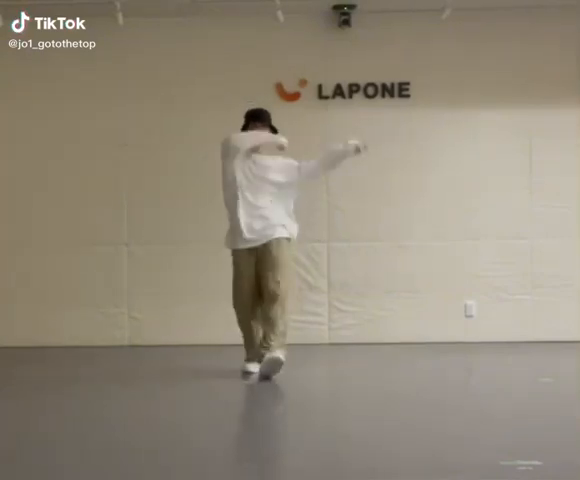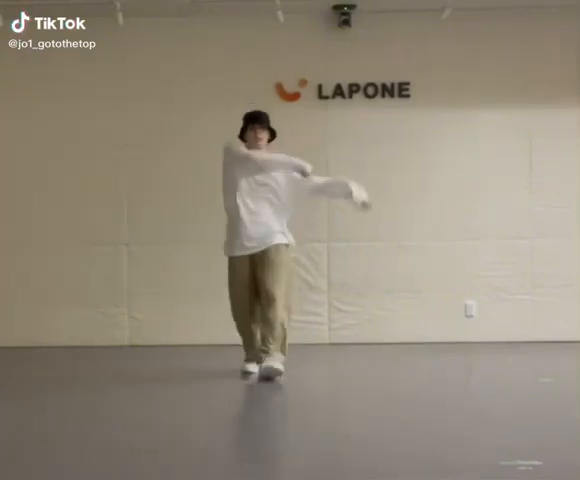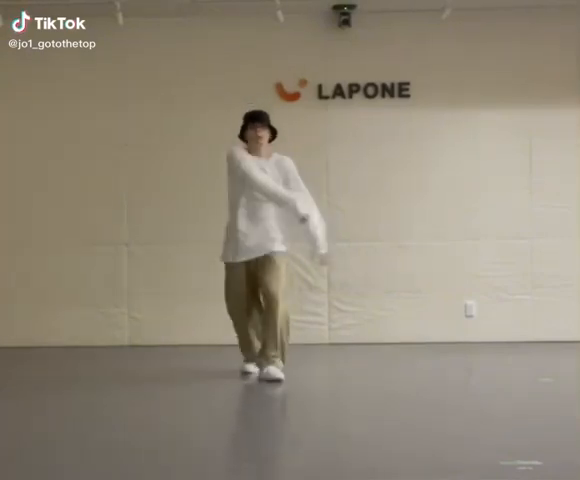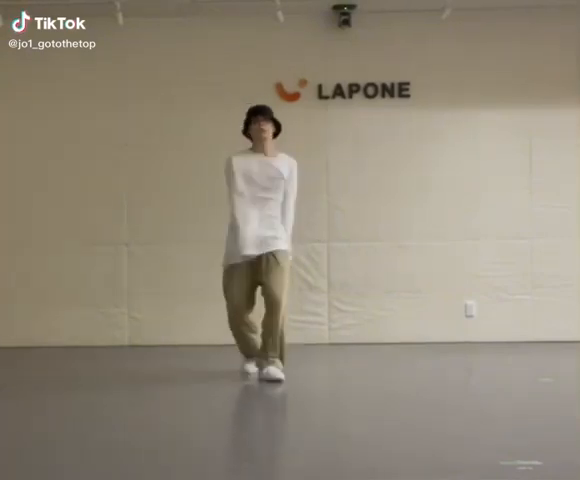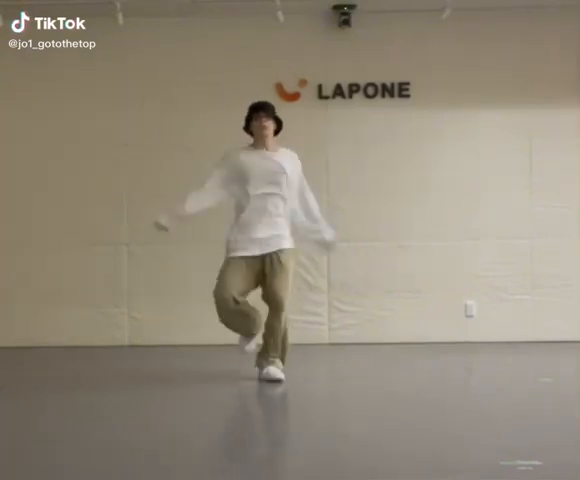
dt=0.1s
person 1, frame 1
left shoulder: (281, 163)
right shoulder: (233, 151)
left elbow: (317, 167)
right elbow: (235, 140)
left wrist: (346, 149)
right wrist: (274, 141)
left hip: (275, 235)
right hip: (243, 239)
left knee: (275, 292)
right knee: (245, 303)
left ankle: (273, 351)
right ankle: (253, 355)
person 1, frame 2
left shoulder: (283, 169)
right shoulder: (234, 153)
left elbow: (318, 184)
right elbow: (255, 159)
left wrist: (351, 189)
right wrist: (297, 163)
left hip: (273, 240)
right hip: (240, 244)
left knee: (274, 296)
right knee: (243, 307)
left ankle: (272, 357)
right ankle: (253, 356)
person 1, frame 3
left shoulder: (284, 164)
right shoulder: (236, 156)
left elbow: (306, 203)
right elbow: (258, 182)
left wrist: (319, 240)
right wrist: (294, 203)
left hip: (273, 245)
right hip: (240, 246)
left knee: (273, 300)
right knee: (241, 310)
left ankle: (272, 361)
right ankle: (253, 357)
person 1, frame 4
left shoulder: (288, 163)
right shoulder: (237, 162)
left elbow: (287, 208)
right elbow: (239, 202)
left wrist: (285, 241)
right wrist: (245, 240)
left hip: (275, 245)
right hip: (242, 246)
left knee: (276, 301)
right knee: (238, 309)
left ankle: (271, 361)
right ankle: (253, 355)
person 1, frame 5
left shoulder: (290, 159)
right shoulder: (237, 160)
left elbow: (304, 198)
right elbow: (209, 191)
left wrist: (321, 230)
right wrist: (174, 215)
left hip: (280, 242)
right hip: (244, 244)
left knee: (279, 302)
right knee: (226, 299)
left ankle: (270, 362)
right ankle: (251, 329)
